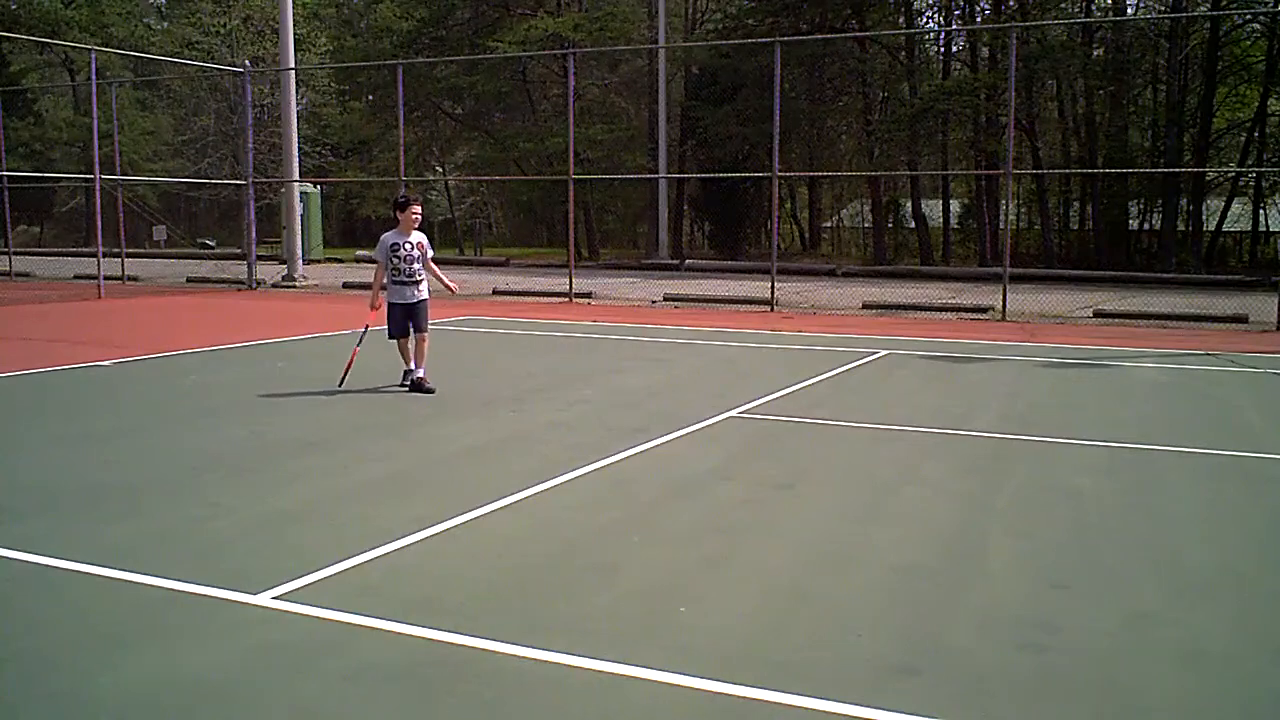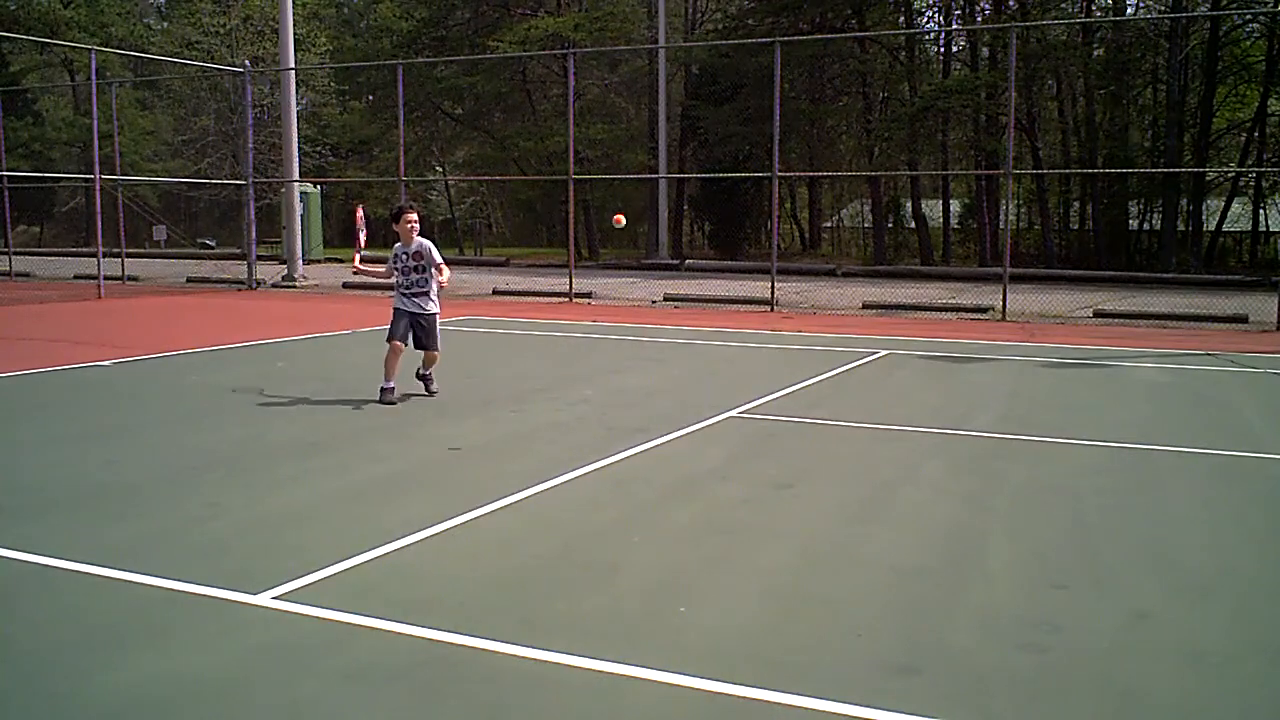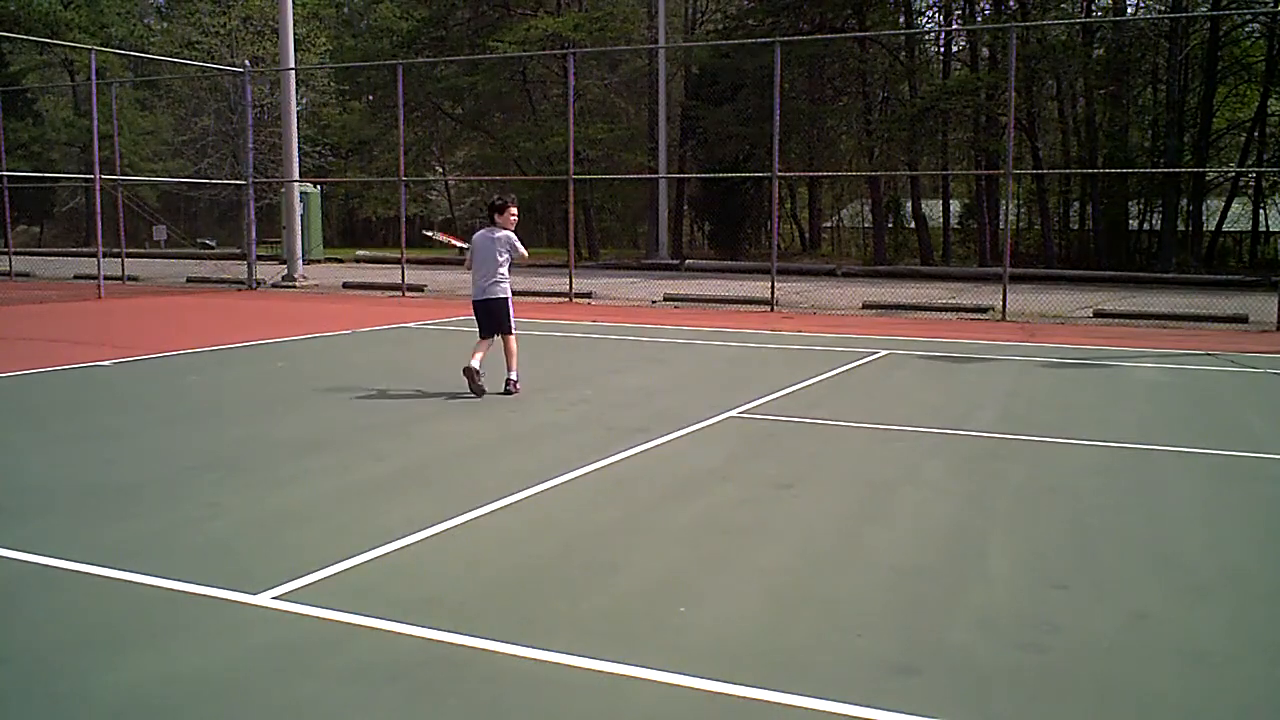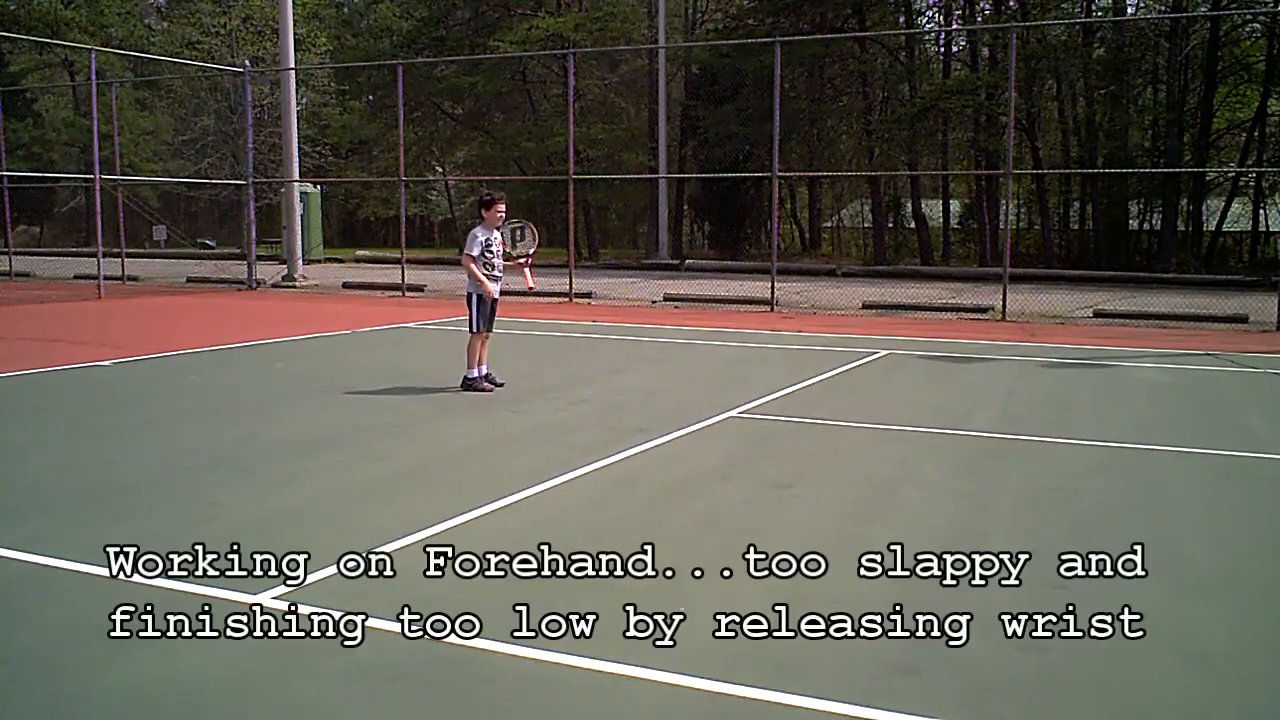
dt=1s
person 1, frame 1
left shoulder: (421, 238)
right shoulder: (387, 239)
right elbow: (381, 269)
left wrist: (445, 281)
right wrist: (375, 295)
left hip: (418, 295)
right hip: (396, 297)
left knee: (422, 336)
right knee: (401, 338)
left ankle: (419, 377)
right ankle: (410, 369)
person 1, frame 2
left shoulder: (425, 246)
right shoulder: (397, 249)
left elbow: (442, 268)
right elbow: (390, 271)
left wrist: (443, 278)
right wrist: (361, 267)
left hip: (427, 307)
right hip: (403, 306)
left knee: (433, 352)
right knee: (396, 345)
left ankle: (425, 372)
right ankle: (388, 387)
person 1, frame 3
left shoulder: (477, 237)
right shoulder: (507, 236)
left elbow: (468, 265)
right elbow: (524, 255)
left hip: (478, 294)
right hip: (499, 293)
left knee: (486, 337)
right knee: (508, 335)
left ankle: (473, 367)
right ankle: (512, 380)
person 1, frame 4
left shoulder: (497, 235)
right shoulder: (477, 235)
right elbow: (467, 261)
right wrist: (484, 282)
left hip: (492, 292)
right hip: (479, 291)
left knee: (485, 334)
right knee: (478, 333)
left ankle: (483, 373)
right ankle: (471, 377)
